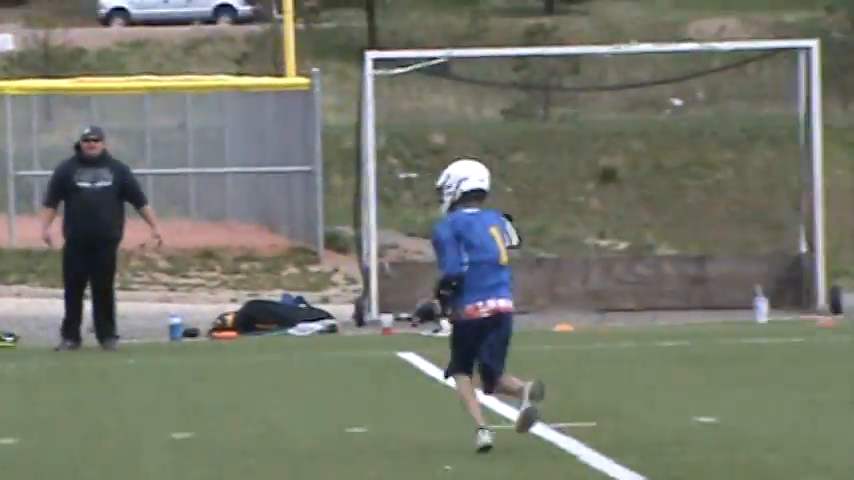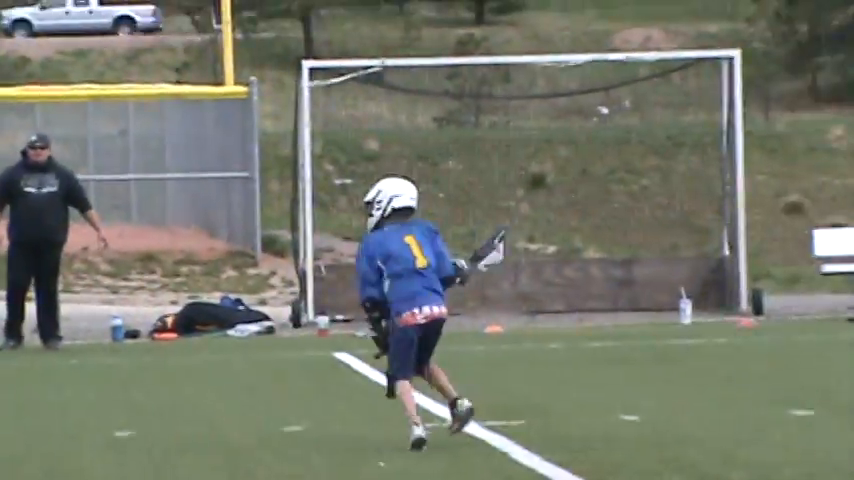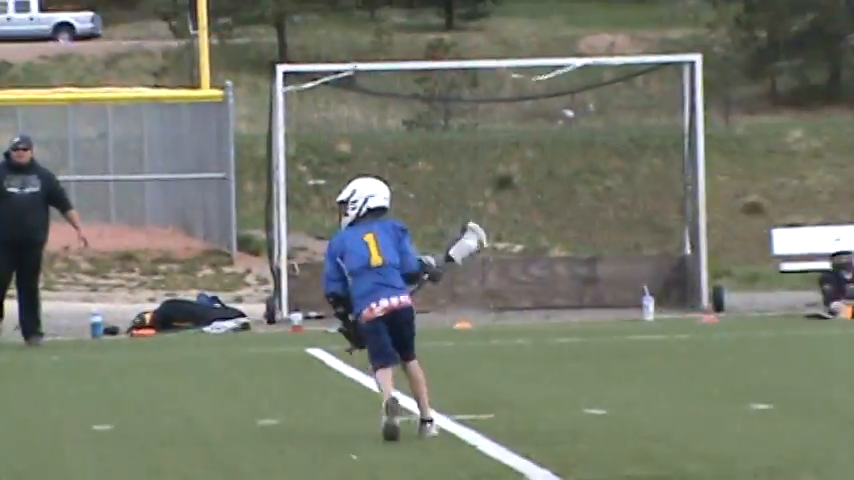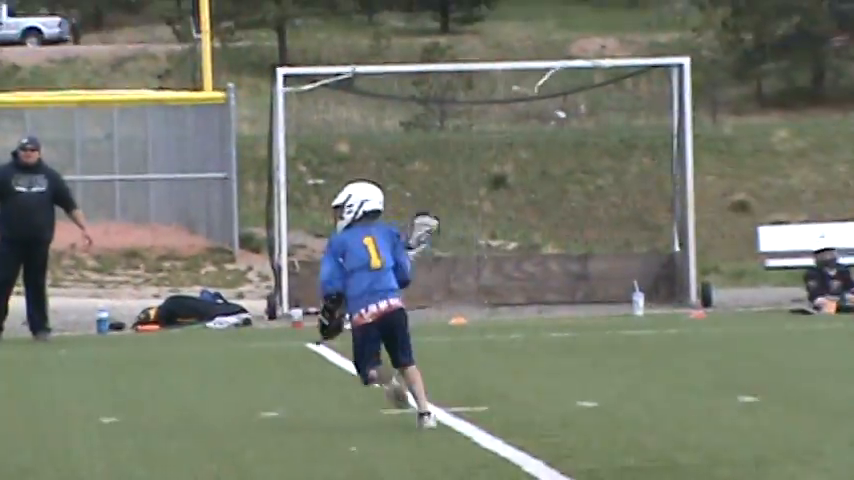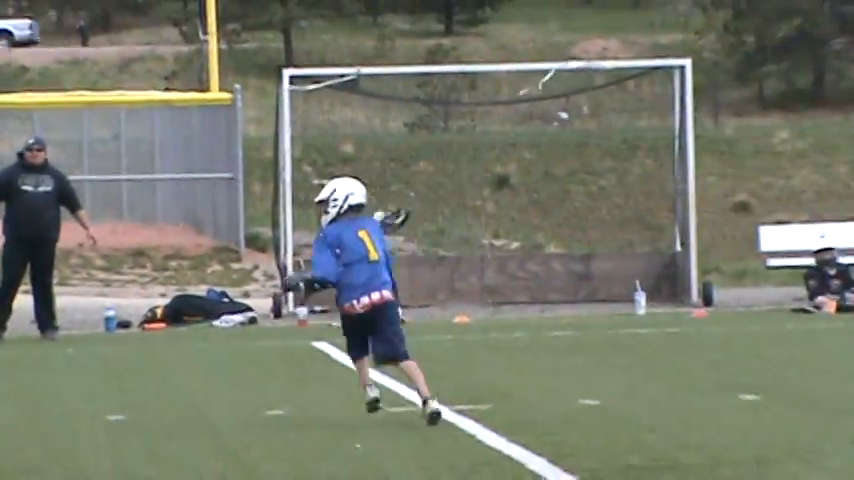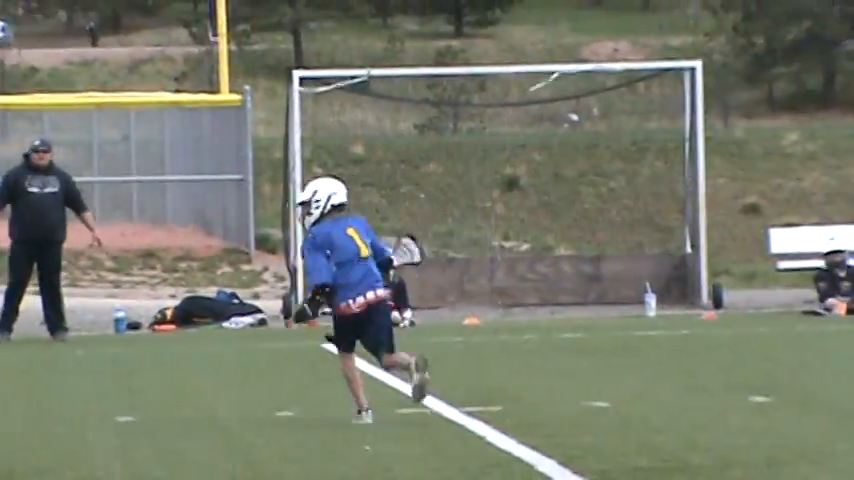
dt=0.1s
person 1, frame 1
left shoulder: (446, 227)
right shoulder: (497, 221)
left elbow: (452, 273)
left wrist: (441, 300)
left hip: (471, 309)
right hip: (502, 305)
left knee: (461, 373)
right knee: (493, 378)
left ankle: (482, 430)
right ankle: (525, 390)
person 1, frame 2
left shoulder: (371, 244)
right shoulder: (427, 230)
left elbow: (370, 295)
right elbow: (447, 275)
left wrist: (380, 322)
right wrist: (459, 270)
left hip: (404, 315)
right hip: (436, 310)
left knee: (403, 378)
right knee: (421, 362)
left ankle: (416, 427)
right ankle: (457, 401)
person 1, frame 3
left shoulder: (338, 241)
right shoulder: (395, 228)
left elbow: (334, 290)
right elbow: (411, 270)
right wrist: (427, 267)
left hip: (368, 309)
right hip: (400, 303)
left knee: (383, 365)
right knee: (407, 359)
left ankle: (389, 400)
right ankle: (427, 420)
person 1, frame 4
left shoulder: (337, 243)
right shoulder: (390, 233)
left elbow: (332, 289)
right elbow: (405, 276)
left wrist: (329, 319)
left hip: (362, 312)
right hip: (393, 306)
left knee: (370, 370)
right knee: (406, 363)
left ankle: (387, 382)
right ankle: (425, 413)
person 1, frame 5
left shoulder: (327, 236)
right shoulder: (373, 225)
left elbow: (324, 277)
left wrist: (299, 283)
left hip: (353, 303)
right hip: (384, 297)
left knee: (358, 351)
right knee: (400, 357)
left ankle: (370, 388)
right ankle: (428, 401)
person 1, frame 6
left shoulder: (314, 238)
right shoulder: (358, 222)
left elbow: (323, 282)
right elbow: (384, 257)
left wrist: (308, 309)
left hip: (349, 303)
right hip: (378, 295)
left knee: (345, 352)
right knee: (388, 356)
left ankle: (363, 410)
right ankle: (413, 365)
person 2, frame 1
left shoulder: (118, 169)
right shoulder: (66, 169)
left elbow: (140, 201)
right elbow: (51, 201)
left wrist: (153, 226)
right wrist: (45, 227)
left hip: (106, 240)
right hip: (75, 241)
left knee: (104, 289)
right knee: (73, 288)
left ankle: (107, 334)
right ankle: (70, 336)
person 2, frame 2
left shoulder: (63, 175)
left elbow: (83, 205)
left wrist: (98, 229)
left hip: (51, 245)
right hip: (20, 245)
left knee: (48, 291)
left ankle: (51, 336)
person 2, frame 3
left shoulder: (44, 176)
left elbow: (64, 205)
left wrist: (79, 229)
left hip: (32, 243)
left knee: (29, 289)
left ankle: (32, 332)
person 2, frame 4
left shoulder: (51, 176)
left elbow: (70, 205)
left wrist: (84, 228)
left hip: (39, 241)
left knee: (37, 285)
left ankle: (40, 327)
person 2, frame 5
left shoulder: (56, 176)
left elbow: (74, 205)
left wrist: (87, 228)
left hip: (45, 241)
left knee: (43, 284)
left ankle: (47, 326)
person 2, frame 6
left shoulder: (62, 178)
left elbow: (80, 207)
left wrist: (93, 230)
left hip: (52, 242)
right hip: (22, 242)
left knee: (51, 286)
right knee: (16, 285)
left ankle: (58, 328)
